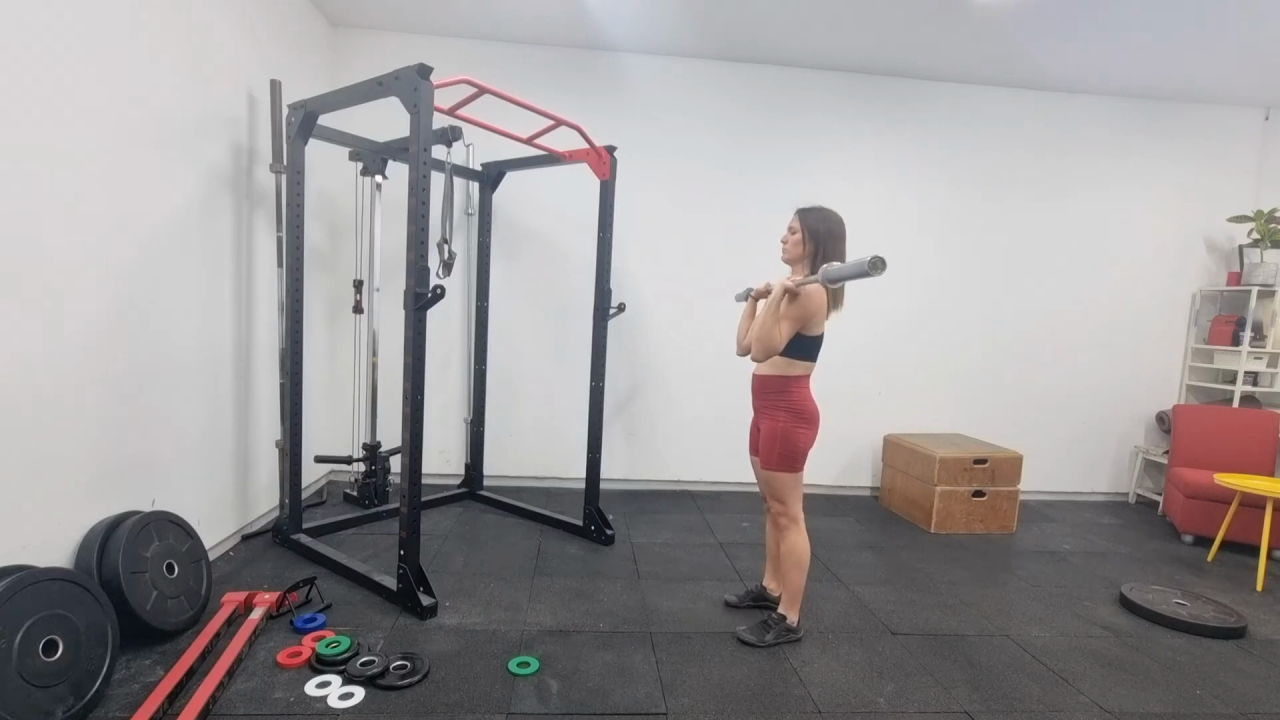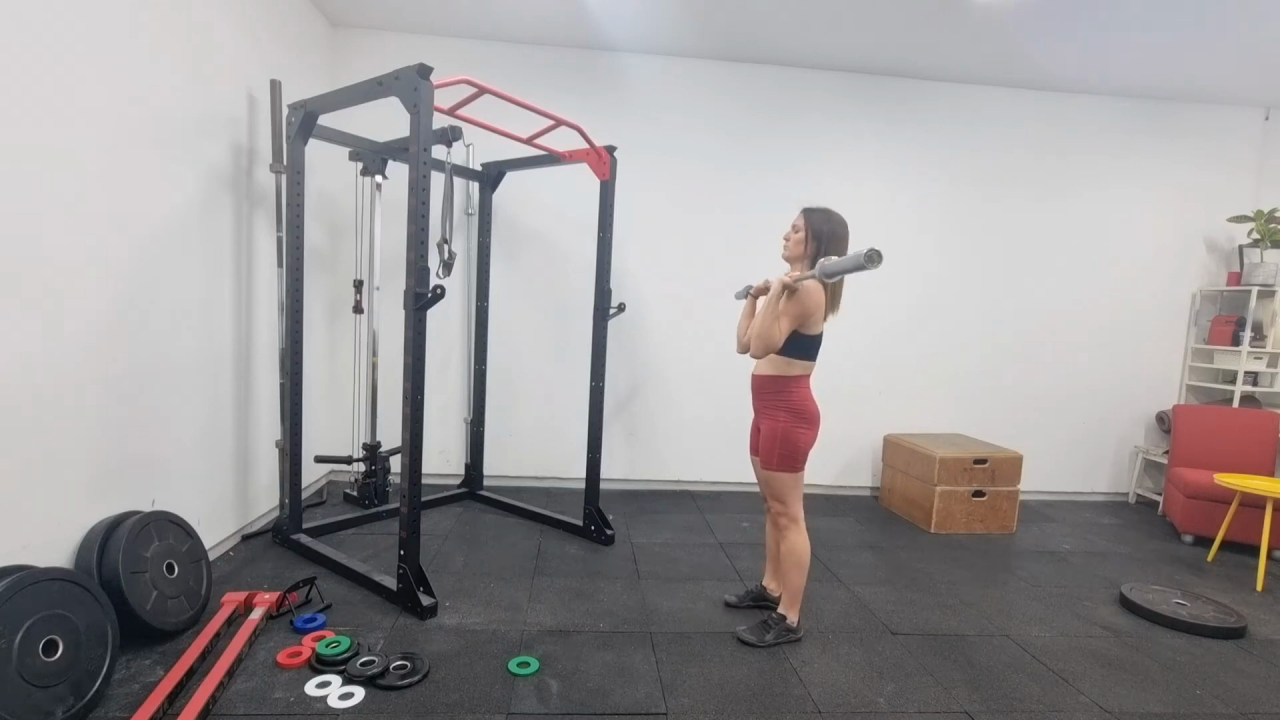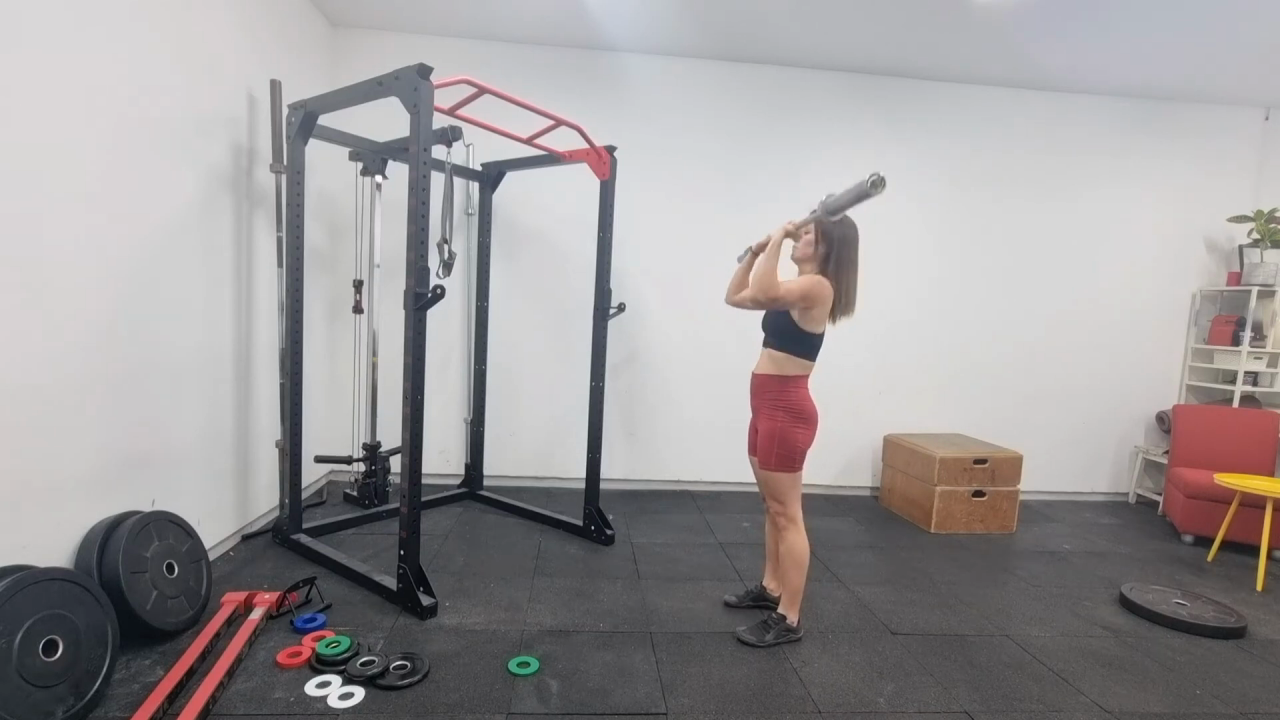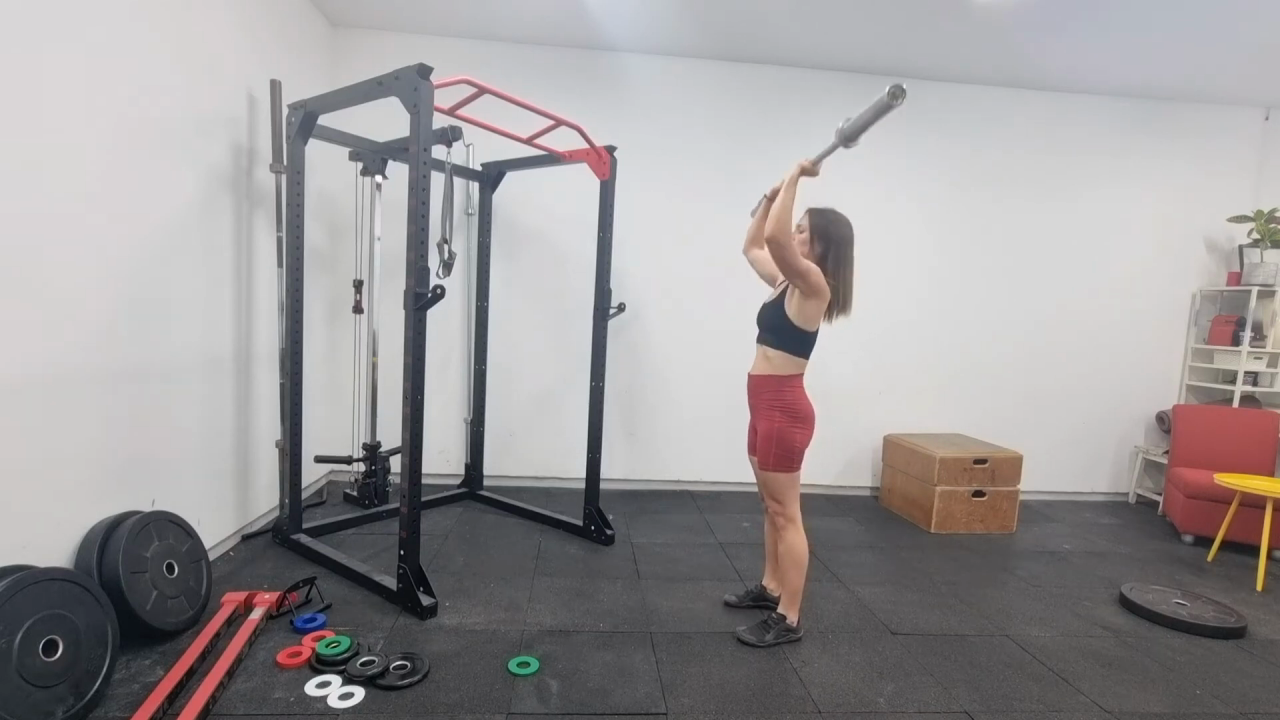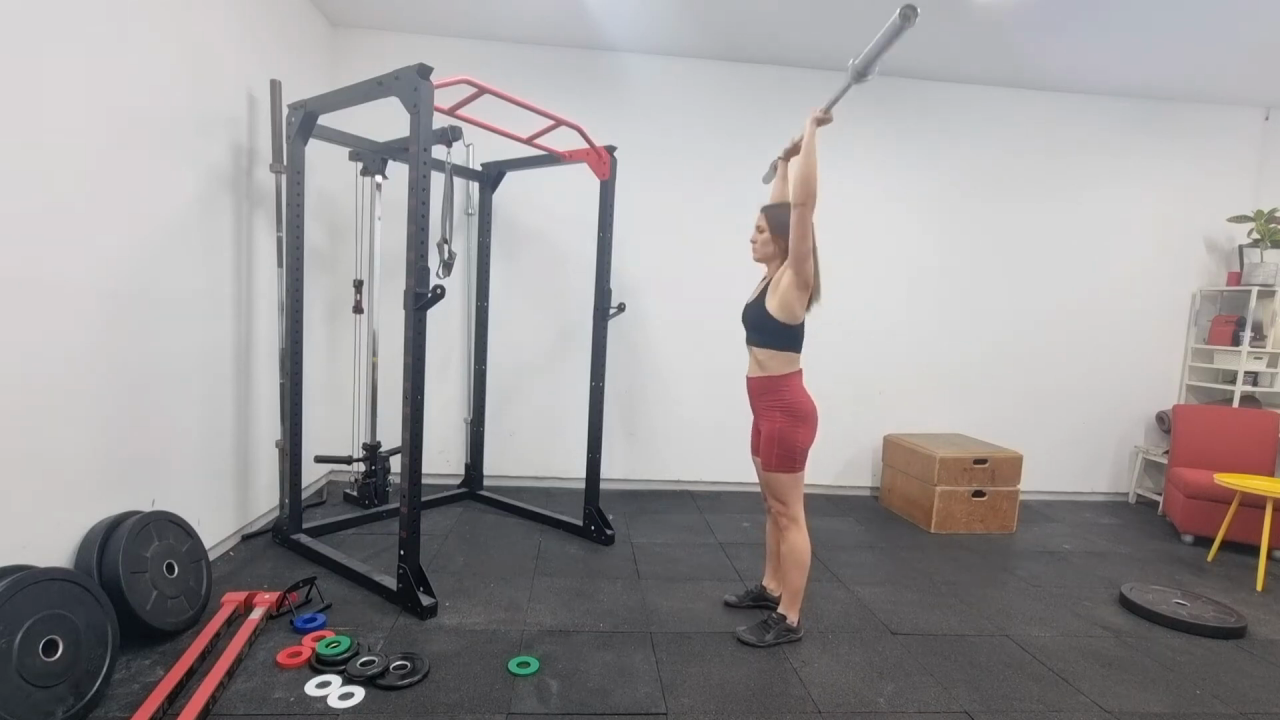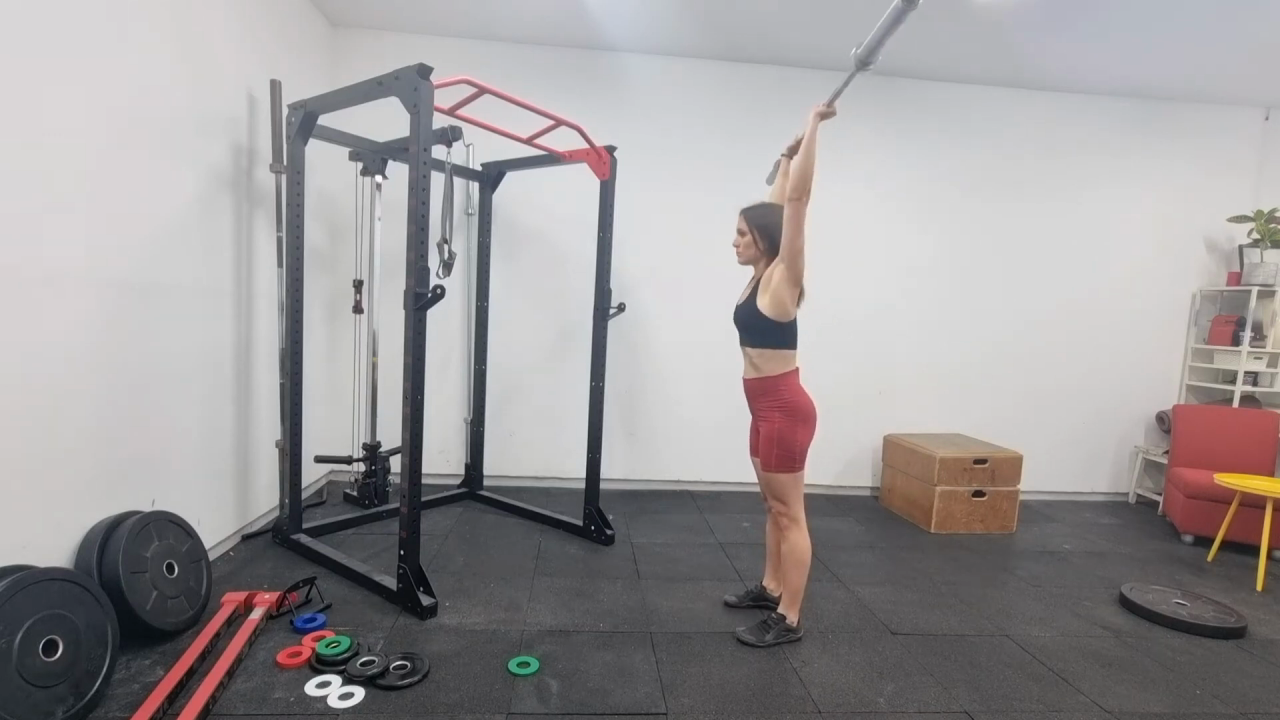
dt=0.4s
person 1, frame 1
left shoulder: (809, 293)
right shoulder: (790, 290)
left elbow: (762, 350)
right elbow: (744, 345)
left wrist: (776, 295)
right wrist: (755, 300)
left hip: (789, 410)
right hip: (769, 408)
left knee: (788, 515)
right knee: (773, 507)
left ankle: (788, 619)
right ankle: (771, 588)
person 1, frame 2
left shoulder: (808, 290)
right shoulder: (790, 288)
left elbow: (762, 347)
right elbow: (744, 344)
left wrist: (774, 294)
right wrist: (755, 297)
left hip: (789, 410)
right hip: (769, 408)
left knee: (789, 515)
right knee: (774, 508)
left ankle: (788, 619)
right ankle: (771, 588)
person 1, frame 3
left shoulder: (817, 287)
right shoulder: (795, 290)
left elbow: (765, 291)
right elbow: (735, 296)
left wrist: (776, 240)
right wrist: (757, 251)
left hip: (787, 408)
right hip: (768, 406)
left knee: (787, 514)
right knee: (773, 508)
left ankle: (788, 619)
right ankle: (771, 588)
person 1, frame 4
left shoulder: (813, 285)
right shoulder: (788, 282)
left elbow: (777, 237)
right elbow: (753, 246)
left wrist: (794, 180)
right wrist: (772, 199)
left hip: (784, 409)
right hip: (766, 407)
left knee: (786, 514)
right knee: (773, 507)
left ankle: (788, 619)
right ankle: (771, 587)
person 1, frame 5
left shoulder: (794, 279)
right shoulder: (773, 276)
left elbow: (803, 205)
right elbow: (779, 210)
left wrist: (811, 133)
right wrist: (784, 162)
left hip: (787, 410)
right hip: (768, 409)
left knee: (789, 514)
right knee: (774, 508)
left ankle: (788, 620)
right ankle: (771, 588)
person 1, frame 6
left shoulder: (782, 276)
right shoulder: (762, 276)
left elbow: (796, 202)
right elbow: (778, 205)
left wrist: (812, 128)
right wrist: (787, 158)
left hip: (785, 410)
right hip: (766, 409)
left knee: (789, 514)
right knee: (774, 508)
left ankle: (788, 619)
right ankle: (770, 588)
